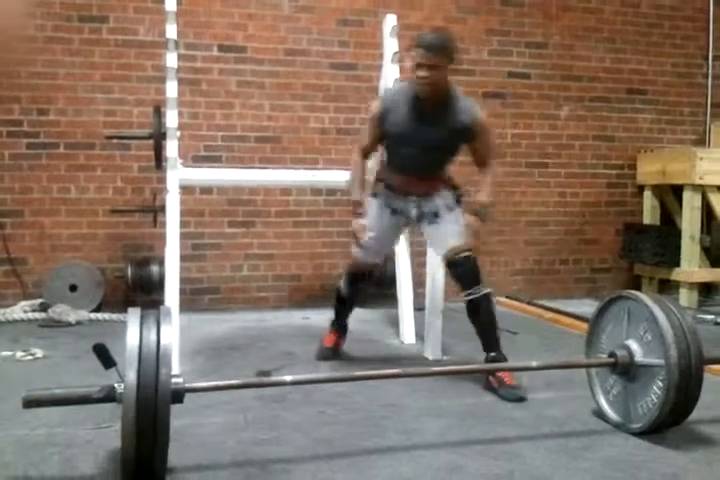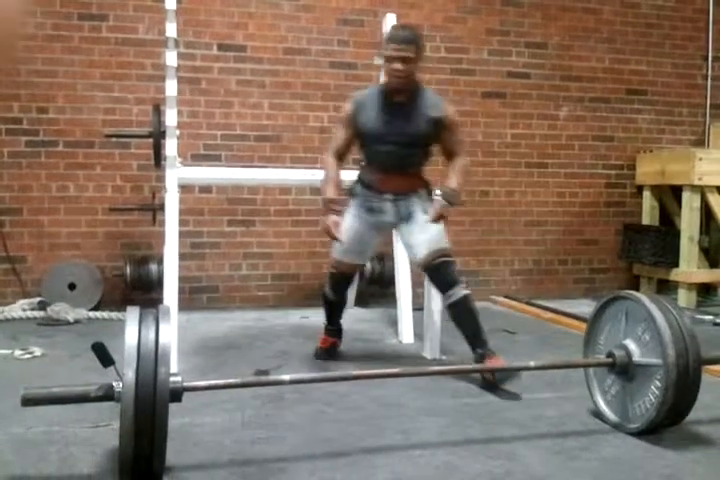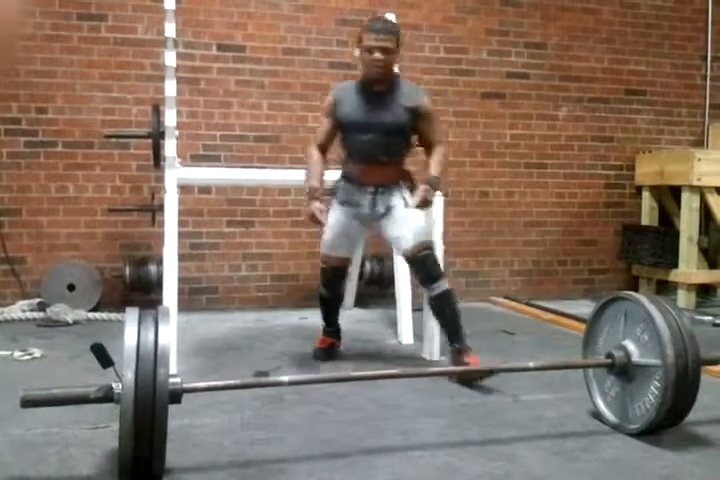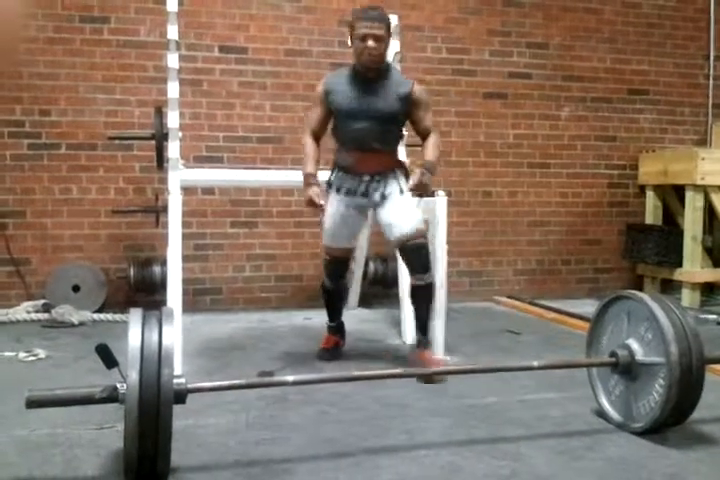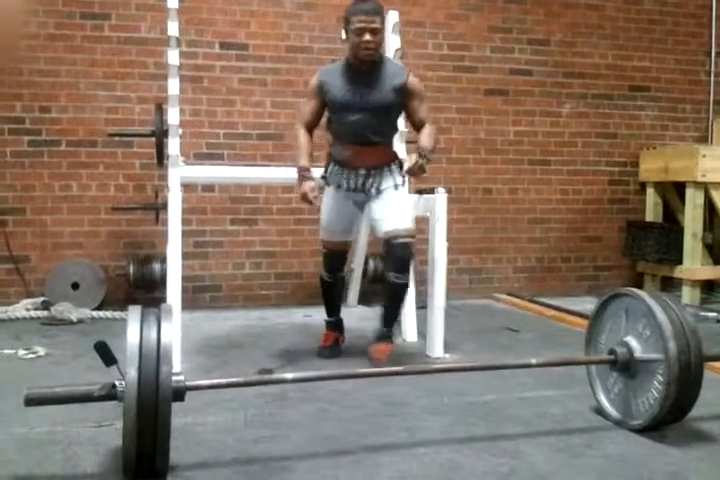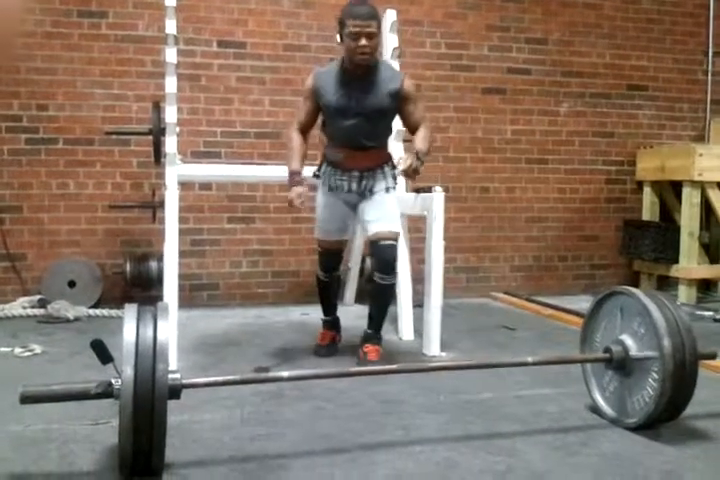
dt=0.1s
person 1, frame 1
left shoulder: (468, 115)
right shoulder: (386, 103)
left elbow: (486, 164)
right elbow: (362, 155)
left wrist: (480, 205)
right wrist: (357, 207)
left hip: (436, 197)
right hip: (389, 194)
left knee: (467, 270)
right knee: (358, 268)
left ankle: (495, 363)
right ankle: (337, 329)
person 1, frame 2
left shoulder: (438, 109)
right shoulder: (358, 104)
left elbow: (456, 156)
right elbow: (335, 155)
left wrist: (448, 198)
right wrist: (331, 204)
left hip: (414, 200)
right hip: (366, 198)
left knee: (444, 273)
right knee: (340, 273)
left ankle: (483, 354)
right ankle: (332, 333)
person 1, frame 3
left shoulder: (415, 100)
right shoulder: (339, 97)
left elbow: (435, 146)
right elbow: (318, 147)
left wrist: (430, 184)
right wrist: (313, 193)
left hip: (396, 193)
right hip: (350, 192)
left knee: (427, 266)
right knee: (331, 269)
left ankle: (460, 349)
right ankle: (330, 334)
person 1, frame 4
left shoulder: (408, 88)
right shoulder: (331, 85)
left elbow: (430, 134)
right elbow: (311, 135)
left wrist: (427, 167)
right wrist: (311, 180)
left hip: (391, 182)
right hip: (344, 183)
left knee: (417, 253)
right knee: (335, 264)
left ankle: (422, 342)
right ankle: (335, 331)
person 1, frame 5
left shoulder: (403, 79)
right shoulder: (325, 78)
left elbow: (424, 124)
right elbow: (304, 127)
left wrist: (423, 153)
right wrist: (305, 173)
left hip: (386, 175)
right hip: (340, 176)
left knee: (400, 251)
right knee: (333, 257)
left ankle: (385, 334)
right ankle: (334, 328)
person 1, frame 6
left shoulder: (398, 83)
right shoulder: (319, 81)
left elbow: (420, 127)
right elbow: (299, 131)
left wrist: (416, 155)
right wrist: (295, 177)
left hip: (379, 178)
right hip: (334, 177)
left knee: (385, 256)
right knee: (329, 258)
left ankle: (372, 336)
right ankle: (330, 326)
